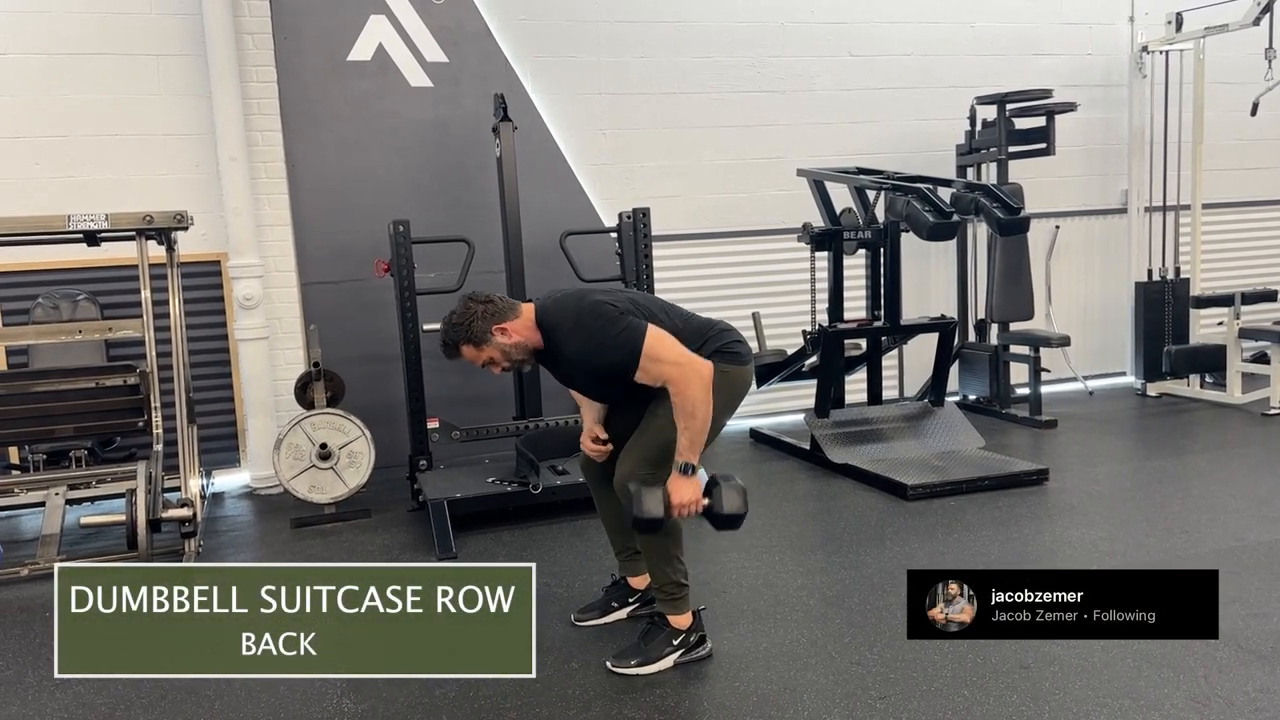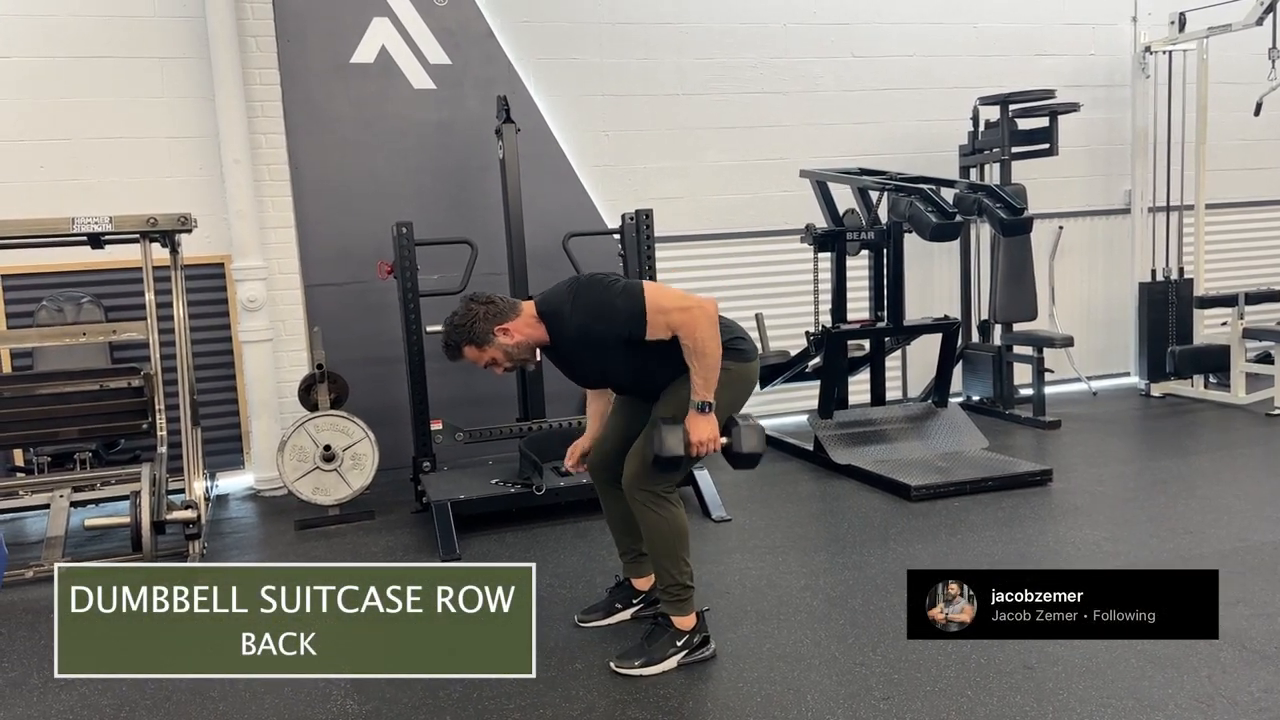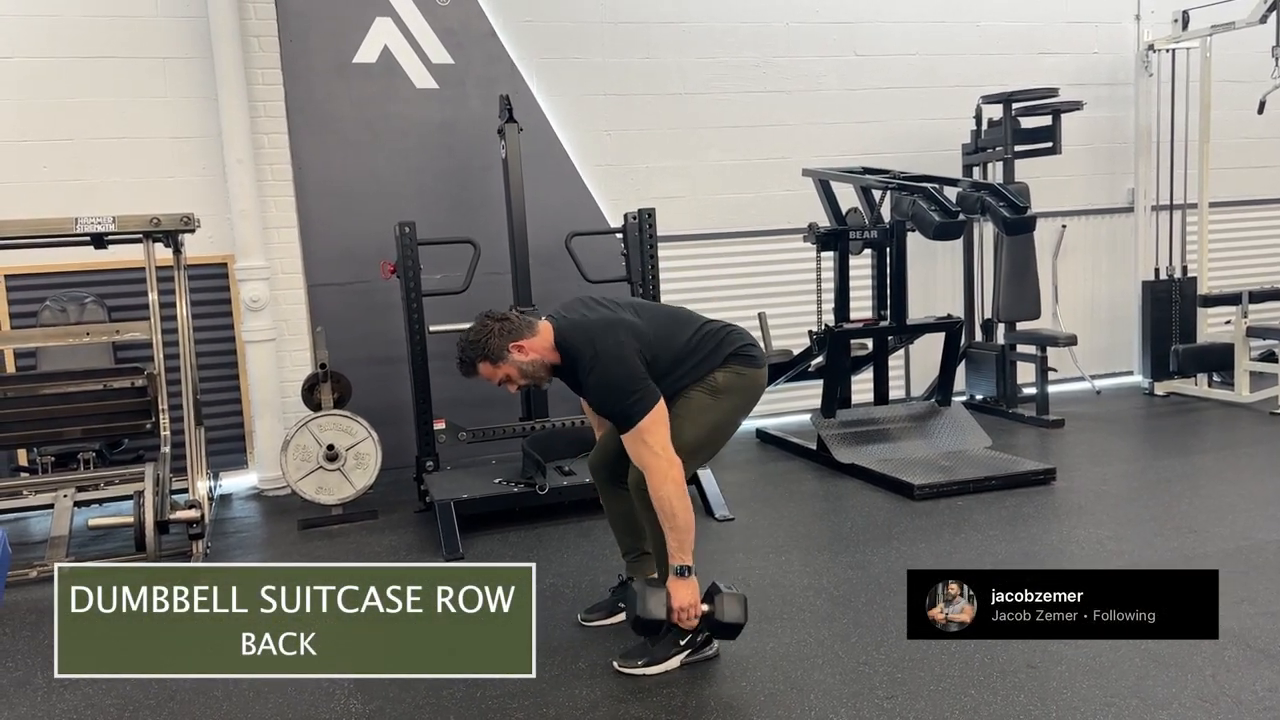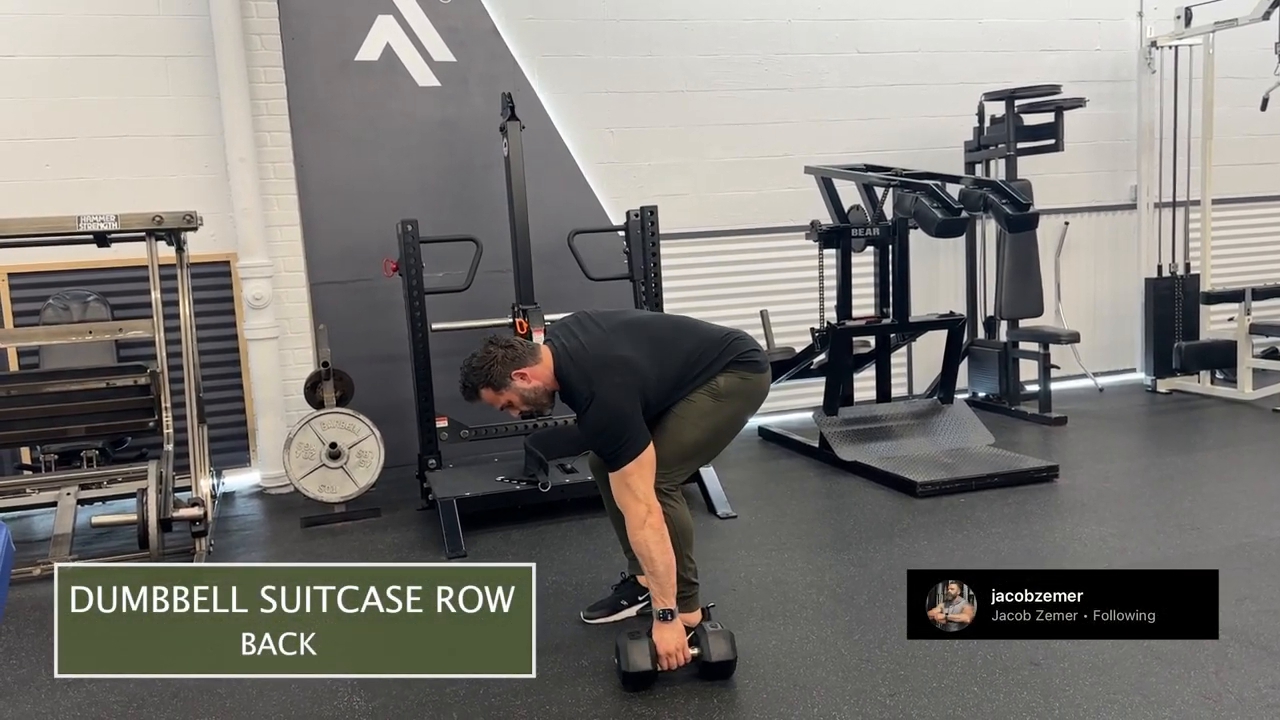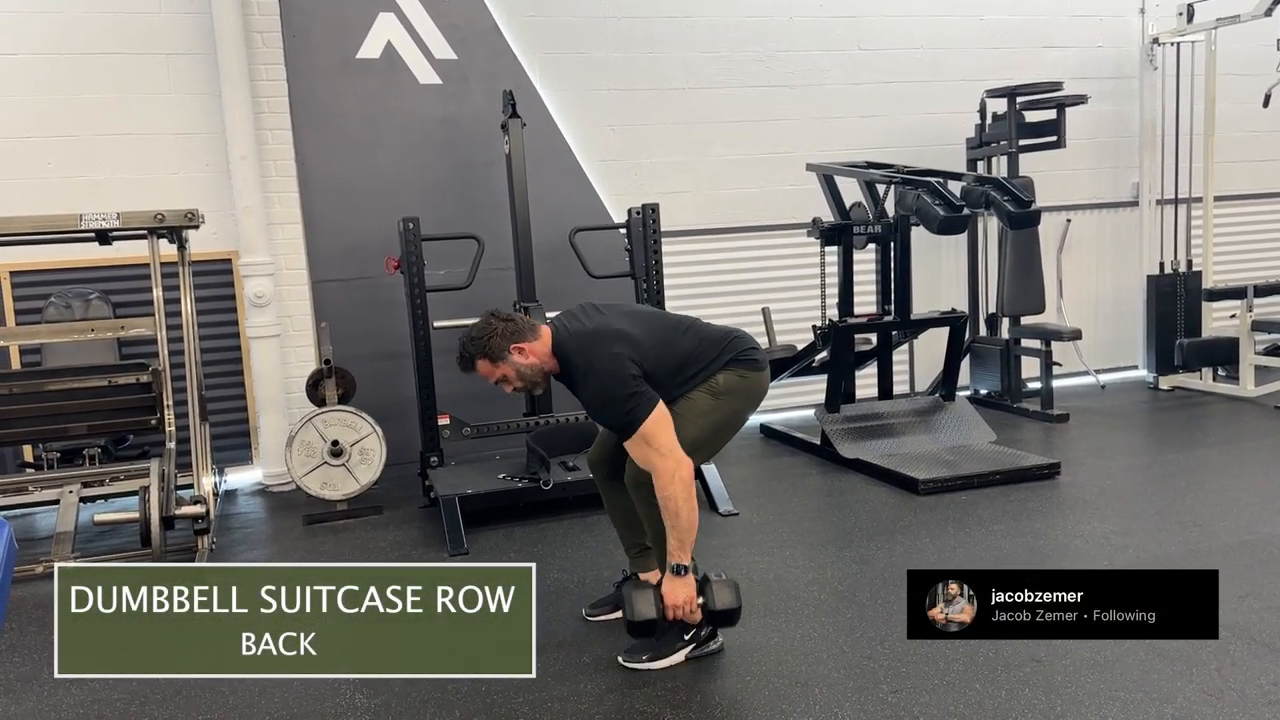
dt=0.5s
person 1, frame 1
left shoulder: (583, 328)
right shoulder: (544, 334)
left elbow: (694, 371)
right elbow: (585, 375)
left wrist: (685, 470)
right wrist: (593, 425)
left hip: (719, 366)
left knee: (638, 479)
right knee: (598, 465)
left ankle: (682, 627)
right ankle: (638, 587)
person 1, frame 2
left shoulder: (586, 307)
right shoulder: (553, 335)
left elbow: (699, 311)
left wrist: (702, 407)
right wrist: (590, 438)
left hip: (723, 362)
left knee: (645, 479)
right knee: (606, 466)
left ankle: (685, 628)
right ankle: (641, 588)
person 1, frame 3
left shoulder: (603, 361)
right shoulder: (557, 331)
left elbow: (663, 471)
left wrist: (682, 573)
left hip: (733, 369)
right hip: (684, 371)
left knee: (647, 476)
right knee: (606, 466)
left ankle: (690, 631)
right ankle: (644, 583)
person 1, frame 4
left shoulder: (603, 397)
right shoulder: (557, 344)
left elbow: (642, 512)
left wrist: (666, 619)
left hip: (736, 372)
right hip: (695, 368)
left knee: (656, 478)
right knee: (605, 465)
left ankle: (688, 620)
right ankle: (644, 584)
person 1, frame 5
left shoulder: (601, 368)
right shoulder: (562, 336)
left elbow: (672, 470)
left wrist: (680, 572)
left hip: (735, 372)
left knee: (644, 475)
right knee: (605, 462)
left ankle: (692, 623)
right ankle: (648, 580)
